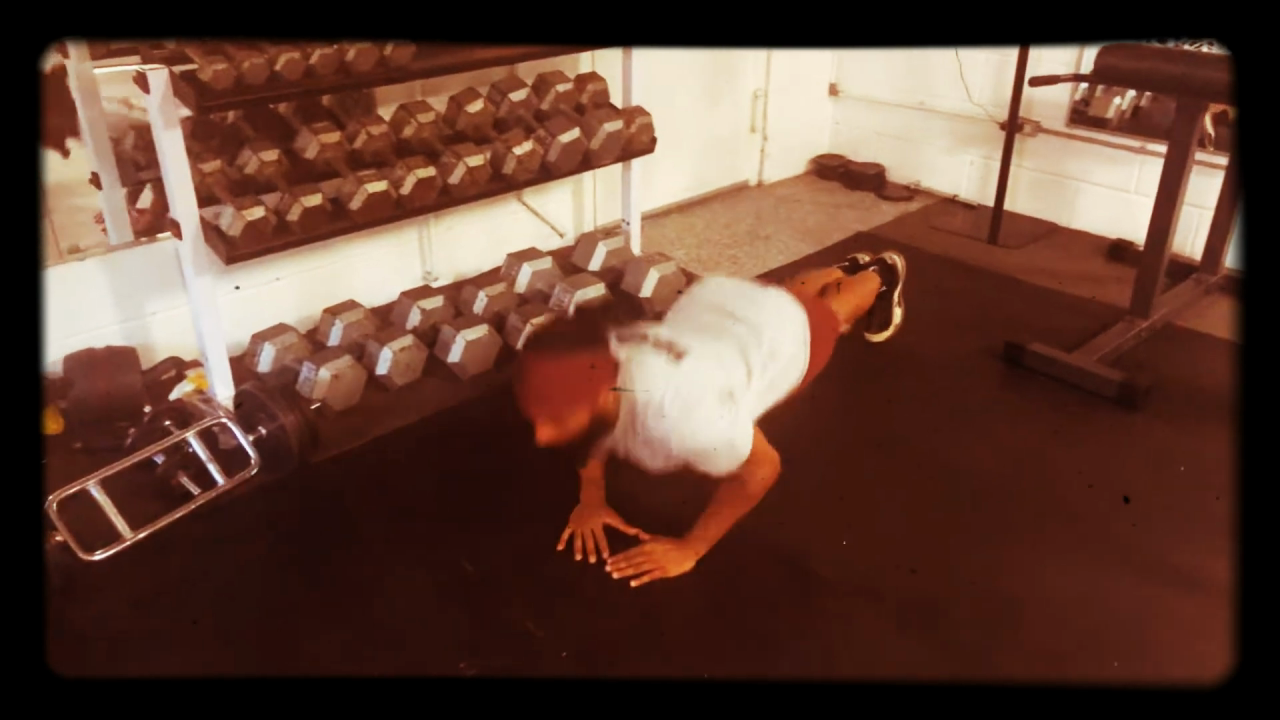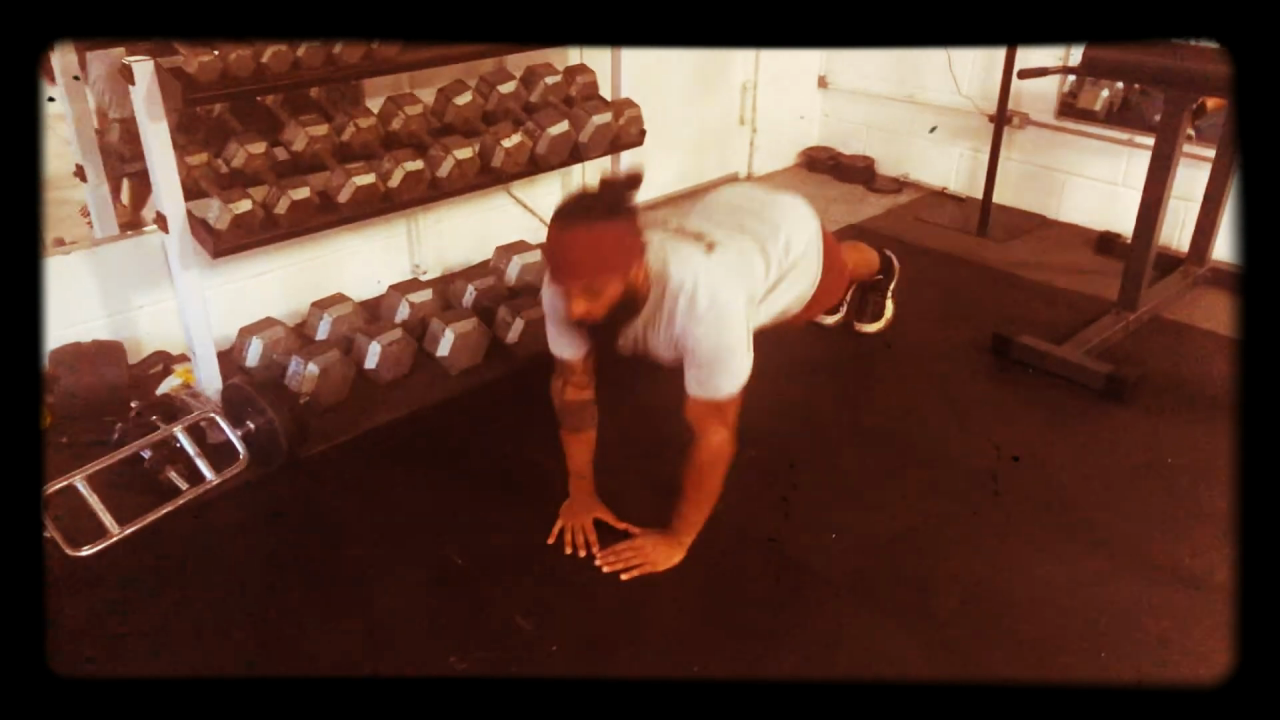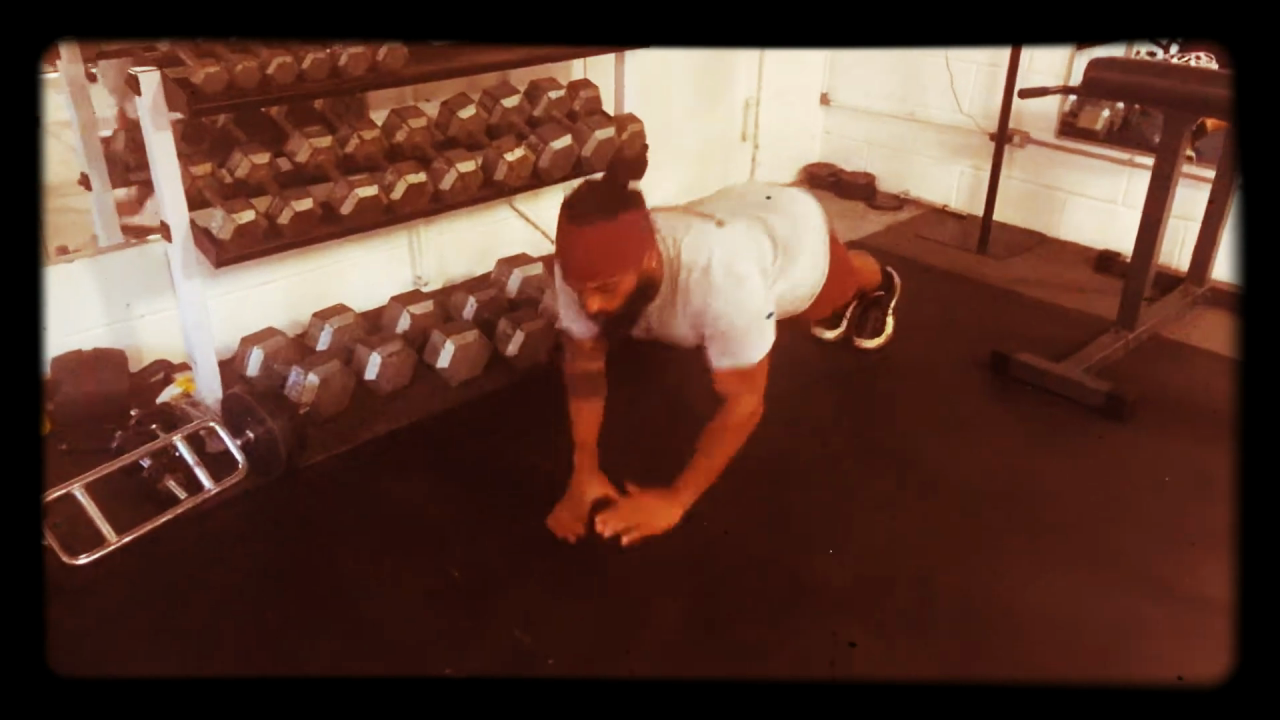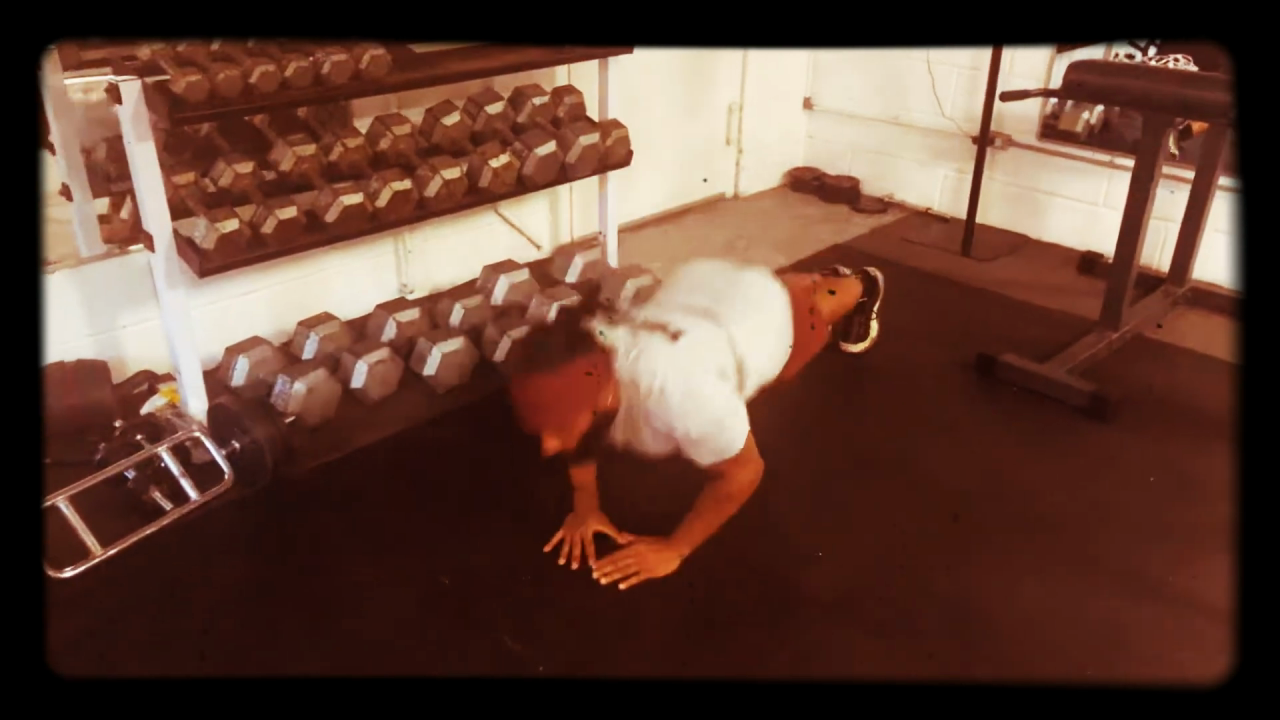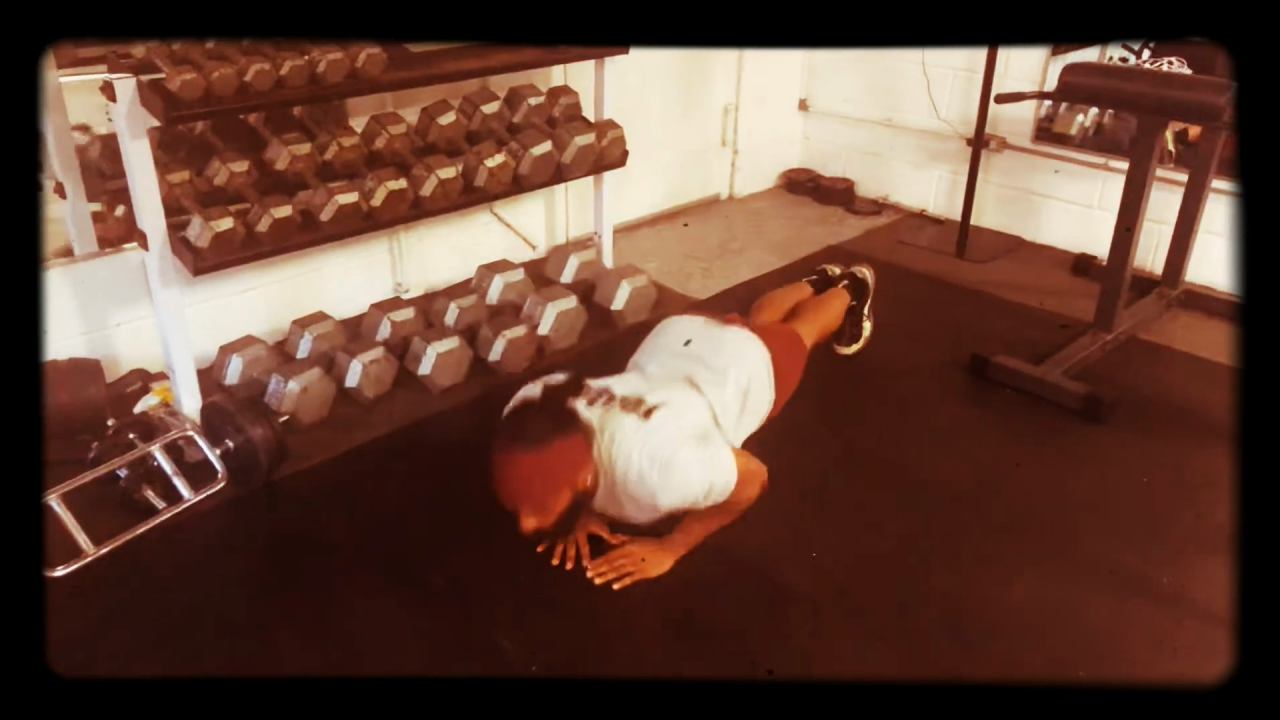
dt=0.2s
person 1, frame 1
left shoulder: (680, 419)
left elbow: (764, 467)
left wrist: (690, 548)
right wrist: (591, 500)
left hip: (782, 333)
right hip: (707, 301)
left knee: (829, 312)
left ankle: (882, 272)
right ankle: (849, 267)
person 1, frame 2
left shoulder: (704, 293)
right shoulder: (573, 285)
left elbow: (714, 431)
right elbow: (573, 382)
left wrist: (677, 540)
right wrist: (580, 492)
left hip: (793, 239)
left knee: (840, 264)
left ankle: (880, 266)
person 1, frame 3
left shoulder: (721, 277)
right shoulder: (583, 263)
left elbow: (745, 401)
right elbow: (583, 357)
left wrist: (677, 499)
right wrist: (583, 470)
left hip: (798, 223)
right hip: (736, 211)
left knee: (843, 274)
left ankle: (882, 286)
right ankle: (841, 304)
person 1, frame 4
left shoulder: (682, 397)
right shoulder: (562, 357)
left elbow: (743, 472)
right elbow: (562, 422)
left wrist: (676, 548)
right wrist: (585, 505)
left hip: (765, 307)
right hip: (695, 291)
left knee: (813, 310)
left ankle: (862, 284)
right ankle: (828, 277)
person 1, frame 5
left shoulder: (658, 471)
right shoulder: (537, 410)
left elbow: (752, 479)
left wrist: (669, 549)
right wrist: (577, 511)
left hip: (748, 367)
right hip: (677, 339)
left knee: (796, 333)
right knee: (759, 319)
left ankle: (852, 286)
right ankle: (819, 280)
